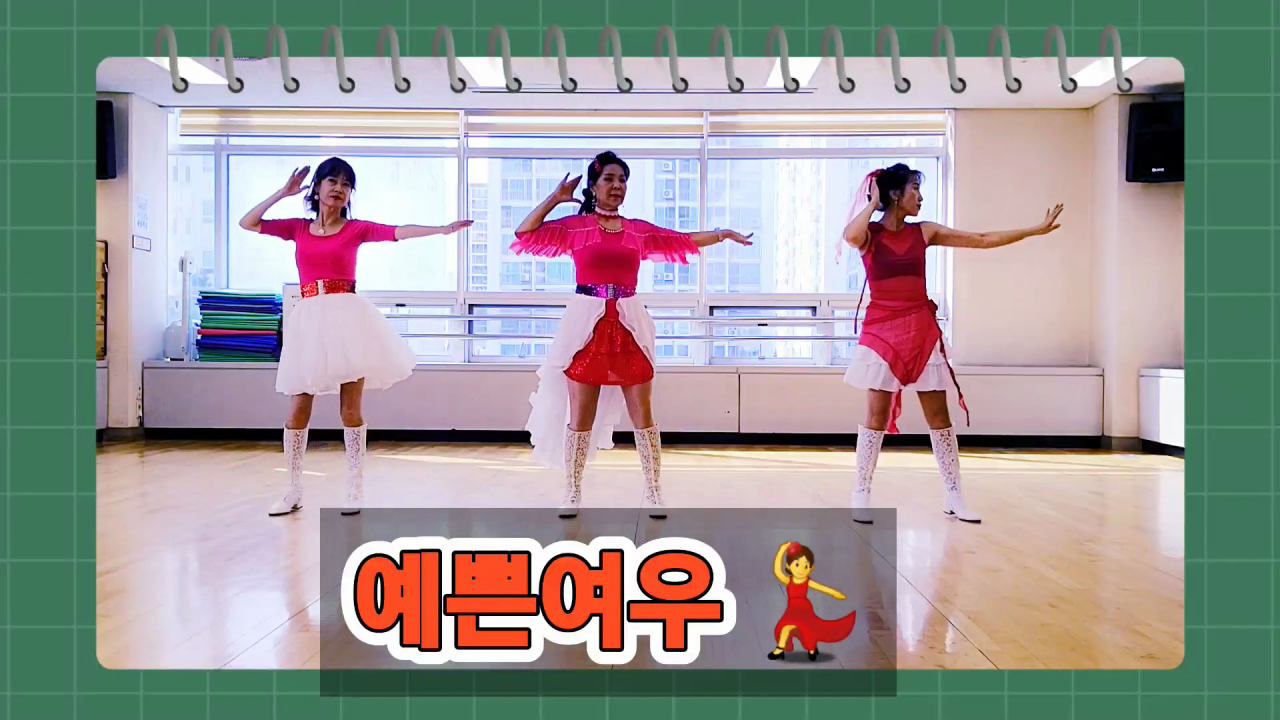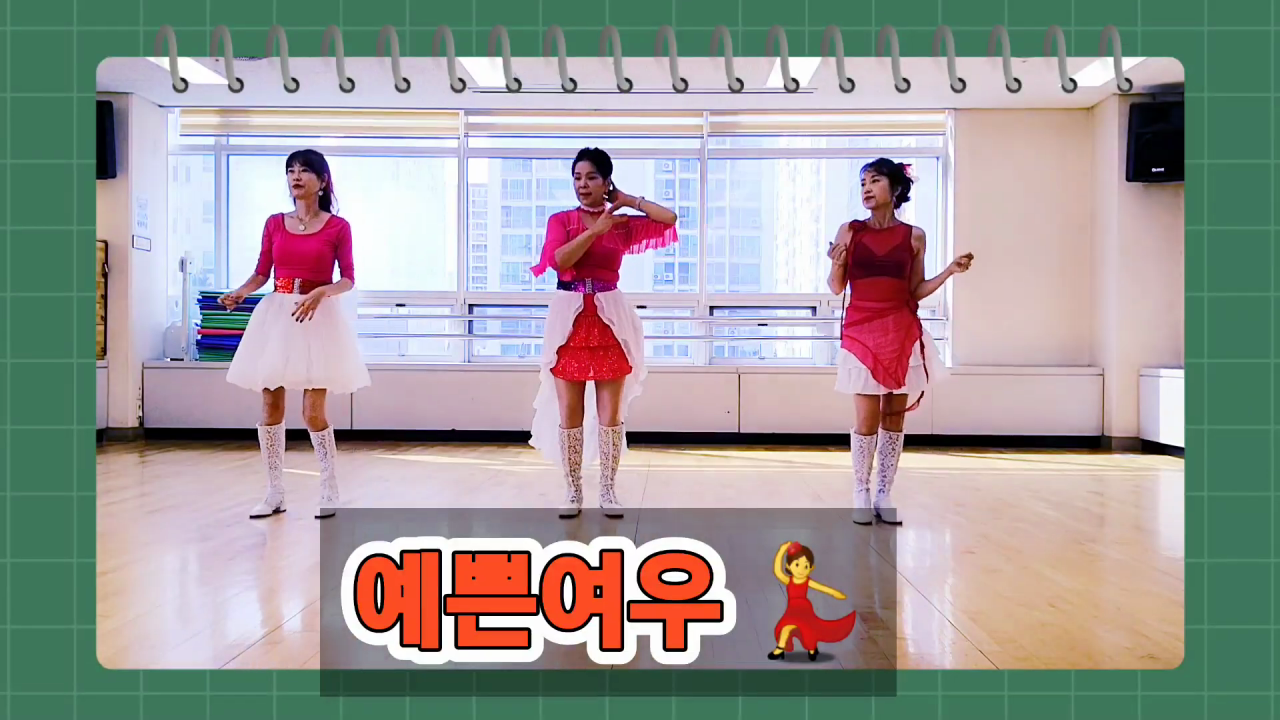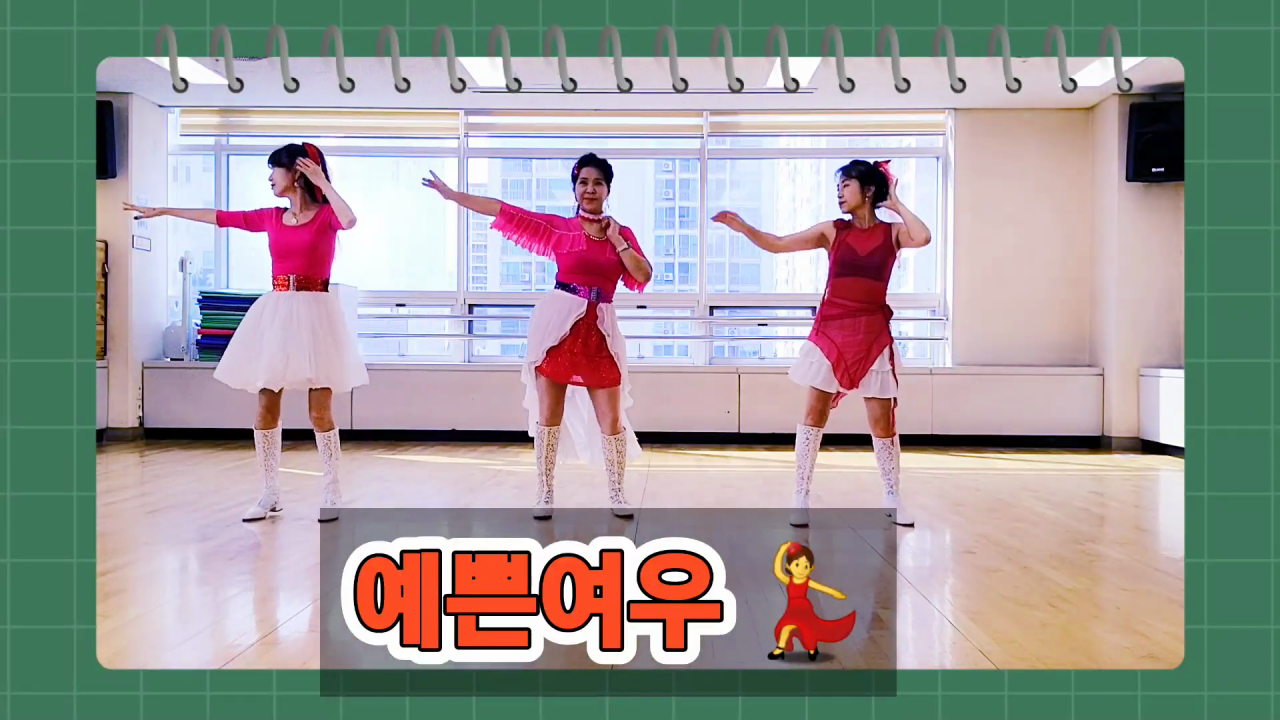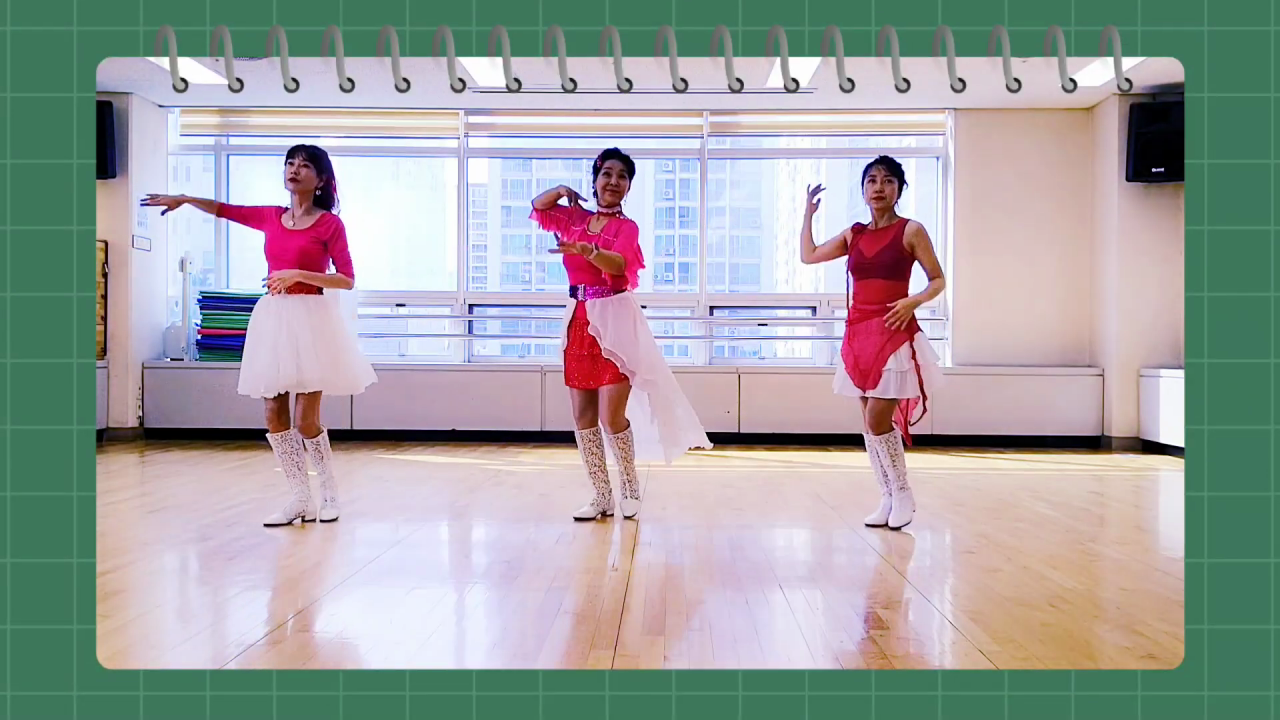
dt=1s
person 1, frame 1
left shoulder: (356, 229)
right shoulder: (297, 228)
left elbow: (401, 231)
right elbow: (247, 223)
left wrist: (442, 229)
right wrist: (283, 193)
left hip: (347, 317)
right hip: (309, 319)
left knee: (350, 411)
right knee: (298, 410)
left ankle: (354, 490)
right ankle: (294, 490)
person 1, frame 2
left shoulder: (338, 227)
right shoulder: (275, 223)
left elbow: (348, 280)
right elbow: (261, 273)
left wrist: (318, 293)
right wrist: (240, 292)
left hip: (318, 318)
right hip: (276, 316)
left knee: (313, 413)
right knee: (270, 408)
left ankle: (329, 491)
right ankle: (275, 492)
person 1, frame 3
left shoulder: (326, 214)
right shoulder: (271, 217)
left elbow: (349, 221)
right elbow: (218, 217)
left wrist: (320, 178)
right wrist: (161, 211)
left hip: (314, 313)
right hip: (274, 312)
left knee: (319, 412)
right knee: (266, 409)
left ankle: (332, 494)
right ankle: (270, 494)
person 1, frame 4
left shoulder: (330, 223)
right shoulder: (269, 216)
left elbow: (347, 279)
right elbow: (222, 209)
left wrist: (299, 275)
right wrist: (183, 198)
left hip: (309, 316)
right hip: (271, 316)
left knee: (307, 420)
right knee: (276, 418)
left ankle: (328, 492)
right ankle: (298, 498)
person 2, frame 1
left shoulder: (639, 230)
right shoulder: (573, 226)
left elbow: (683, 242)
right elbow: (524, 233)
left wrist: (723, 233)
right wrist: (555, 198)
left hip: (629, 324)
right hip: (586, 323)
left knee: (643, 415)
right knee: (580, 416)
left ankle: (653, 492)
right ankle: (572, 492)
person 2, frame 2
left shoulder: (624, 224)
right shoulder: (561, 221)
left elbow: (669, 220)
right elbow: (557, 259)
left wrist: (628, 201)
right wrist: (596, 226)
left hip: (611, 320)
right hip: (570, 320)
left knee: (610, 414)
right knee: (569, 415)
left ankle: (608, 490)
right ankle: (573, 491)
person 2, frame 3
left shoulder: (622, 233)
right shoulder: (557, 227)
left elbow: (643, 275)
right elbow: (505, 212)
left wrist: (617, 241)
right wrist: (453, 194)
left hip: (598, 329)
right hip: (557, 324)
left knee: (611, 418)
right knee: (548, 414)
left ankle: (617, 492)
right ankle: (545, 492)
person 2, frame 4
left shoulder: (626, 227)
right shoulder: (578, 219)
left elbow: (623, 264)
right elbow: (540, 211)
left wrist: (589, 248)
right wrist: (559, 195)
left hip: (614, 323)
right hip: (578, 323)
left knee: (612, 416)
right knee: (583, 417)
left ankle: (630, 488)
right ankle: (600, 495)
person 3, frame 1
left shoulder: (924, 232)
right shoulder: (869, 233)
left elbow: (984, 240)
right elbow: (849, 235)
left wrist: (1035, 230)
right wrist: (872, 203)
left hip: (922, 330)
right hip: (882, 332)
left knee: (939, 416)
right knee: (876, 417)
left ankle: (953, 494)
right ankle: (861, 493)
person 3, frame 2
left shoulder: (913, 235)
right shoulder: (849, 231)
left elbow: (919, 290)
right elbow: (837, 287)
left wrist: (951, 269)
right wrist: (834, 261)
left hip: (903, 330)
right hip: (861, 331)
left knee: (893, 417)
right knee: (867, 419)
left ankle: (883, 494)
right ankle: (862, 493)
person 3, frame 3
left shoulder: (892, 229)
right shoulder: (831, 230)
left elbow: (923, 238)
right elbow: (778, 245)
left wrist: (896, 205)
right wrist: (742, 226)
left hip: (873, 332)
right hip: (830, 330)
left knee: (883, 419)
right knee: (814, 415)
left ankle: (893, 496)
right ankle: (801, 493)
person 3, frame 4
left shoulder: (911, 231)
right shoulder: (853, 234)
left elbow: (937, 279)
right elbow: (809, 255)
left wrist: (911, 300)
right wrist: (807, 217)
left hip: (896, 336)
right hip: (858, 334)
left knee: (880, 420)
right knee: (872, 423)
left ankle: (902, 494)
right ankle: (889, 499)
